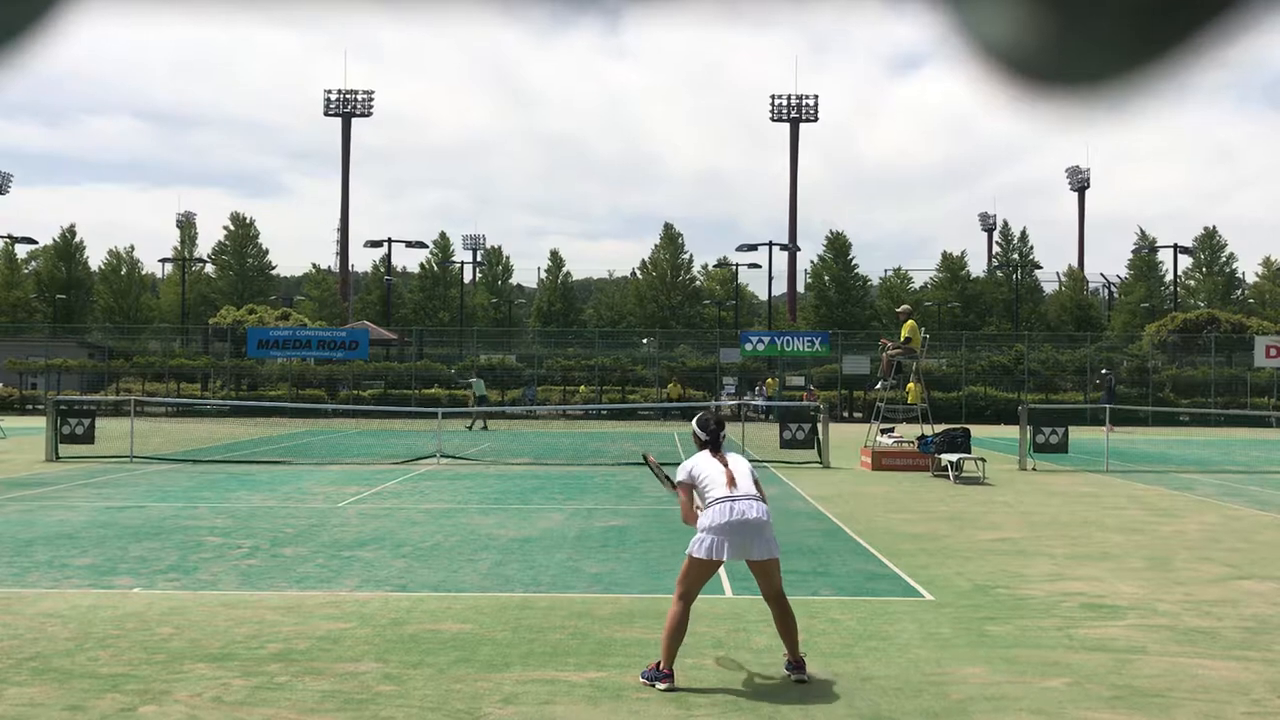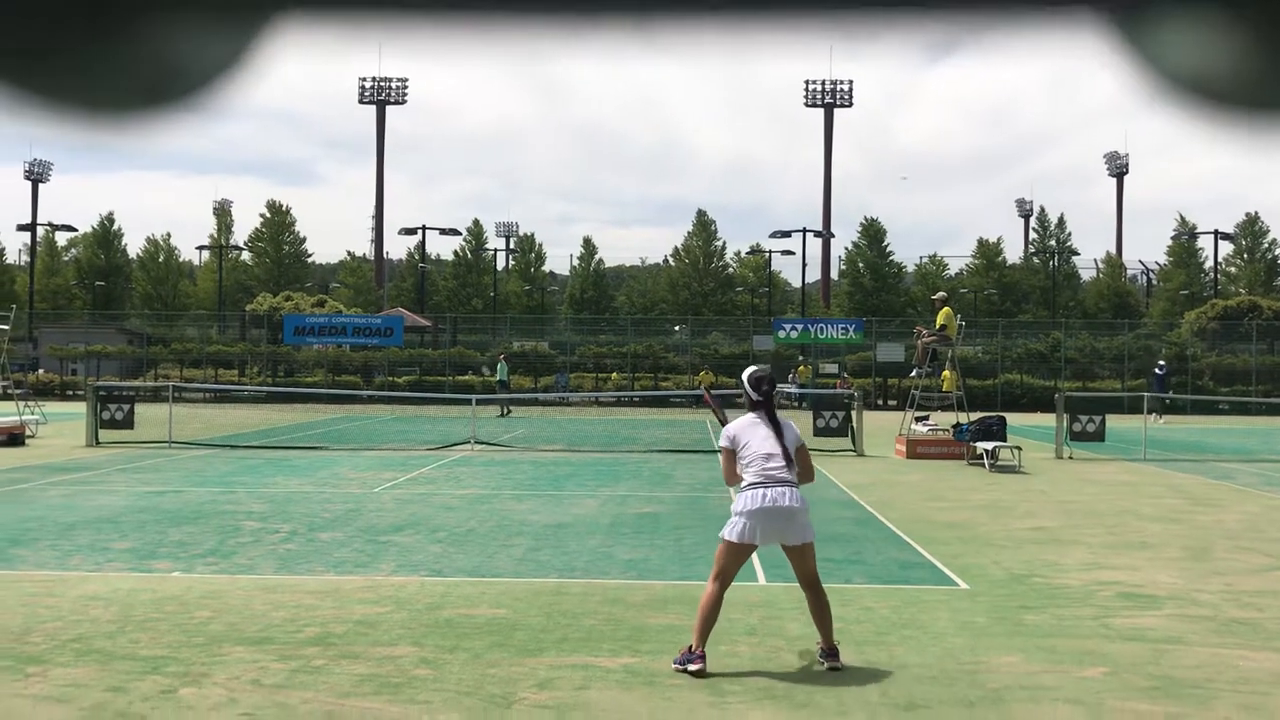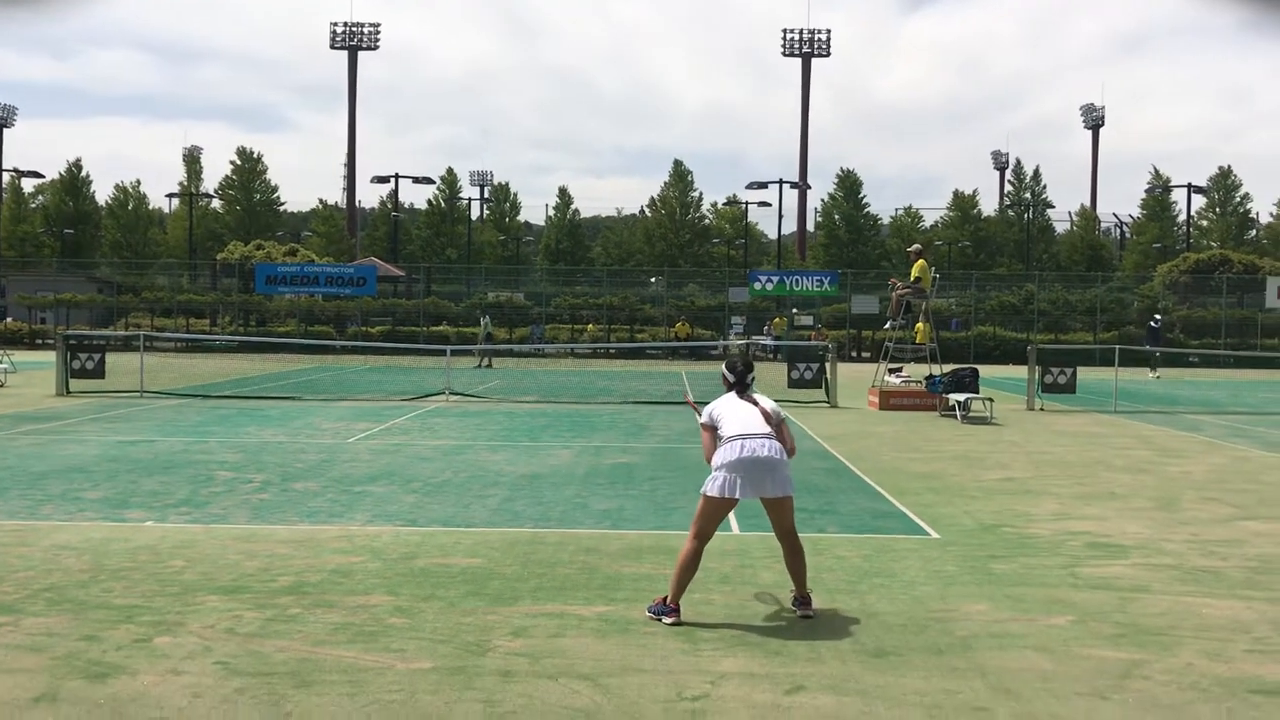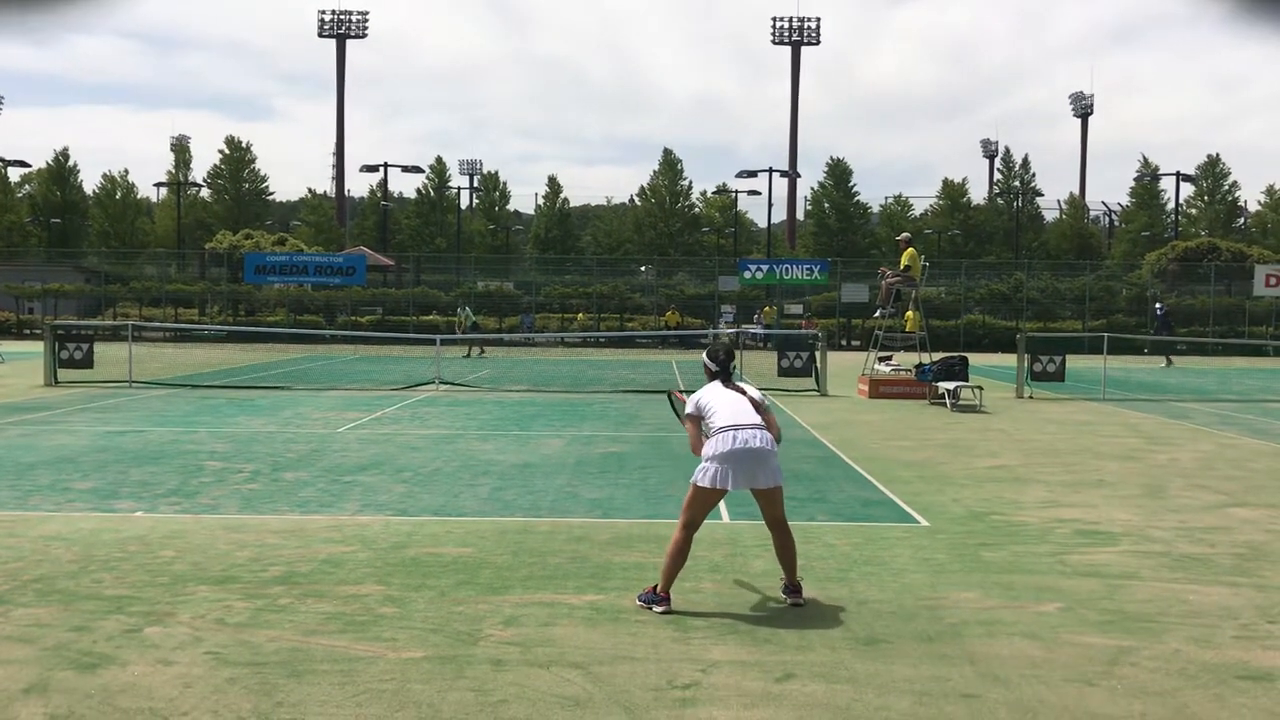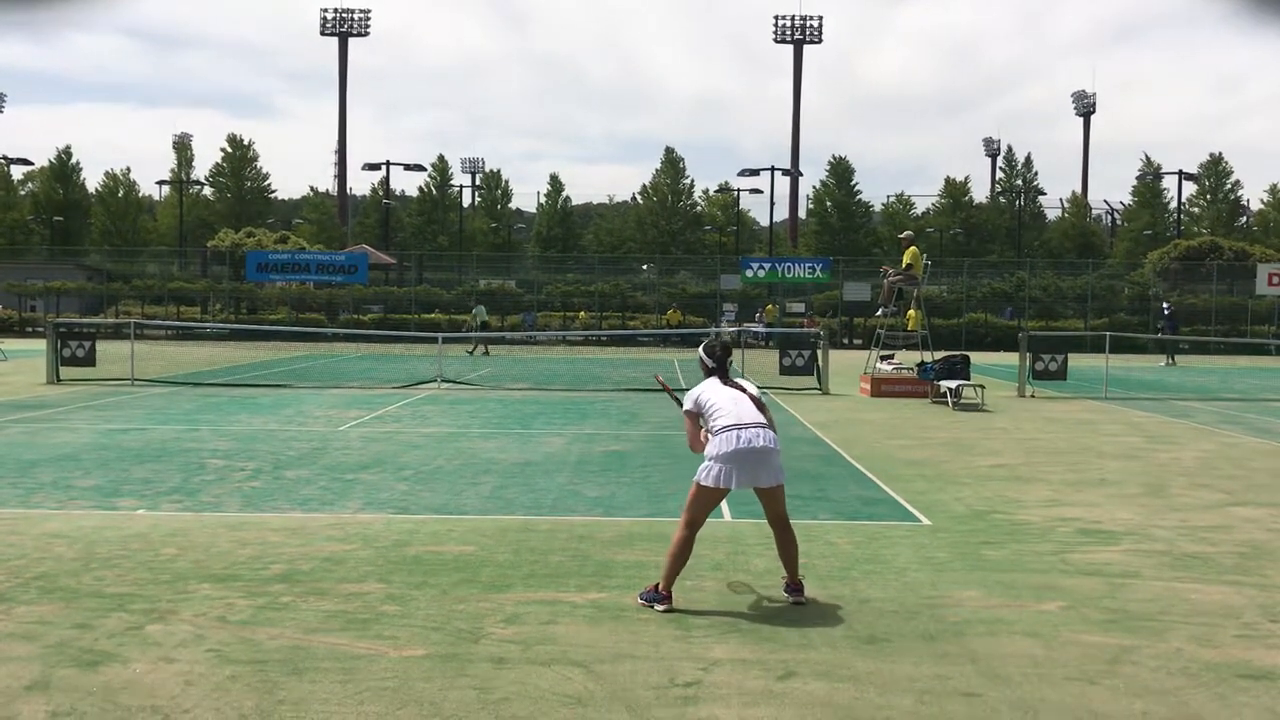
dt=1s
person 1, frame 1
left shoulder: (689, 464)
right shoulder: (741, 460)
left elbow: (688, 517)
left wrist: (698, 517)
left hip: (719, 519)
right hip: (758, 516)
left knee: (683, 597)
right knee: (776, 597)
left ankle: (664, 670)
right ankle: (796, 663)
person 1, frame 2
left shoulder: (733, 429)
right shoulder: (789, 427)
left elbow: (730, 479)
right elbow: (808, 474)
left hip: (752, 505)
right hip: (792, 503)
left knee: (719, 580)
right knee: (811, 582)
left ankle: (696, 653)
right ankle: (830, 650)
person 1, frame 3
left shoulder: (713, 407)
right shoulder: (768, 403)
left elbow: (710, 457)
right elbow: (790, 448)
left hip: (733, 457)
right hip: (773, 457)
left knee: (698, 536)
right knee: (788, 534)
left ankle: (670, 605)
right ankle: (803, 599)
person 1, frame 4
left shoulder: (698, 397)
right shoulder: (751, 391)
left elbow: (697, 448)
right elbow: (776, 435)
left hip: (723, 449)
right hip: (762, 447)
left knee: (687, 525)
right knee: (778, 523)
left ankle: (660, 594)
right ankle: (793, 587)
person 1, frame 5
left shoulder: (696, 393)
right shoulder: (746, 386)
left elbow: (695, 445)
right elbow: (771, 426)
left hip: (726, 449)
right hip: (766, 446)
left knee: (689, 524)
right knee: (779, 520)
left ankle: (662, 592)
right ankle: (794, 585)
